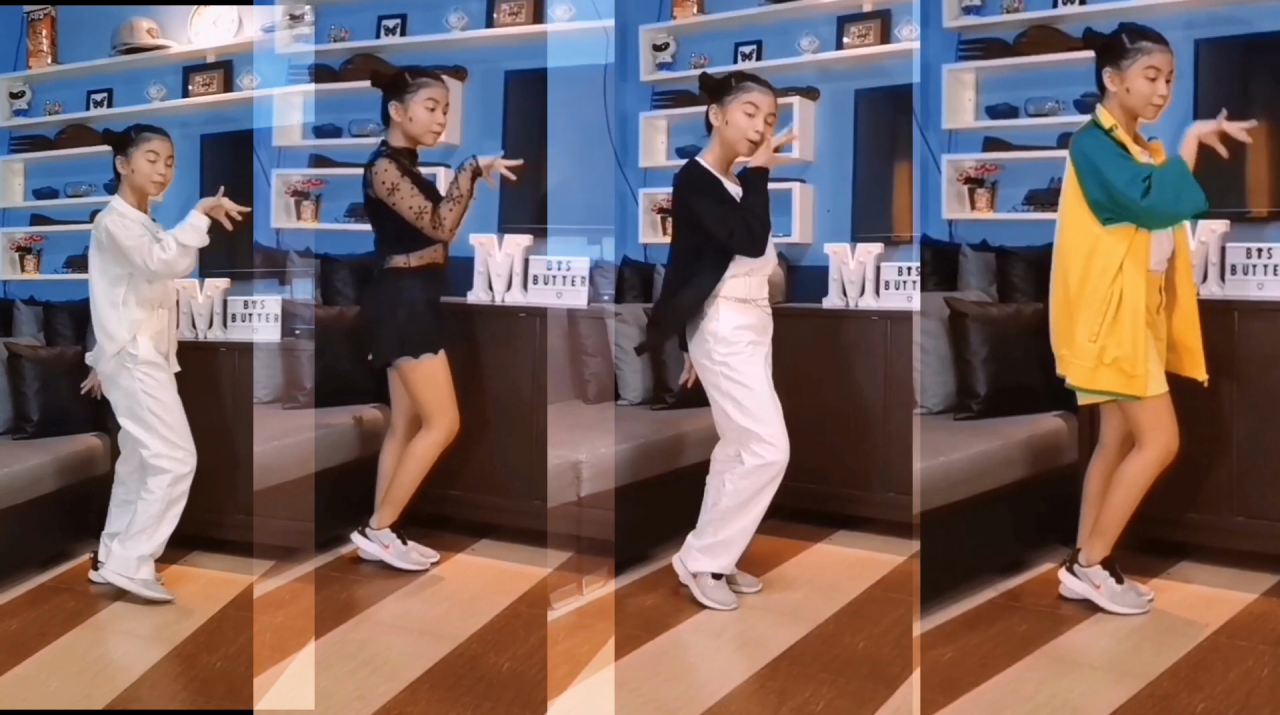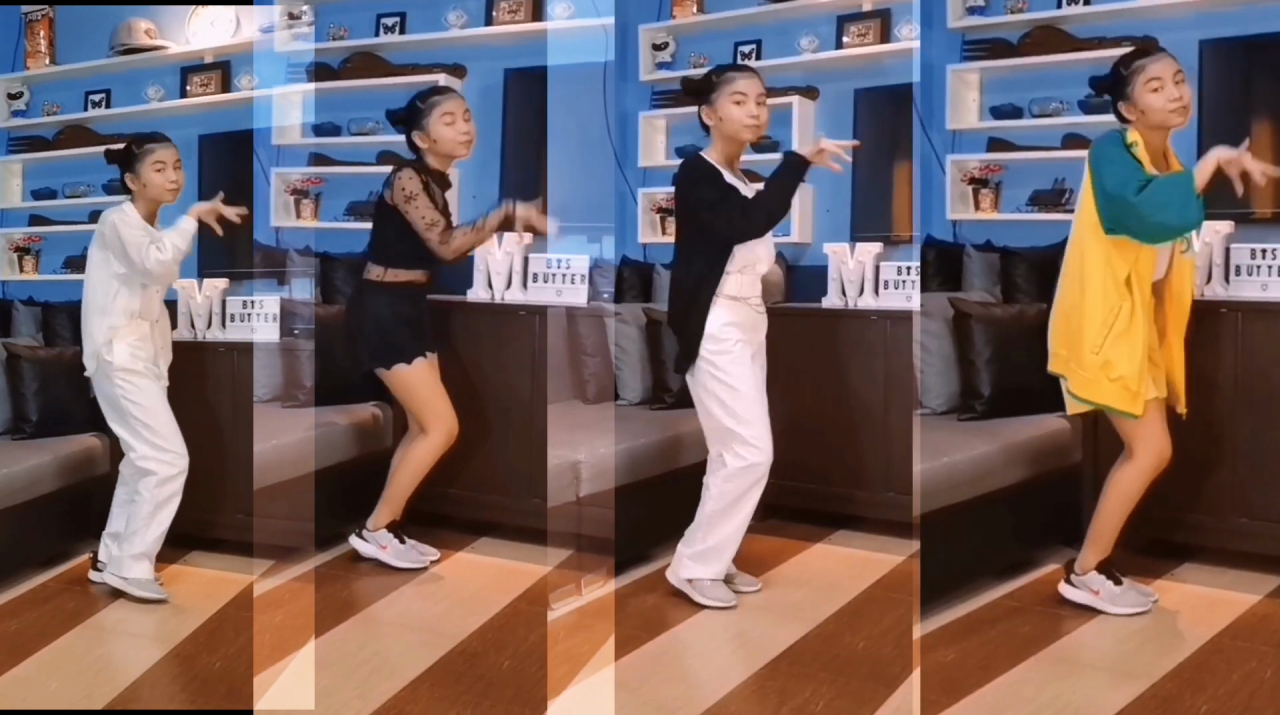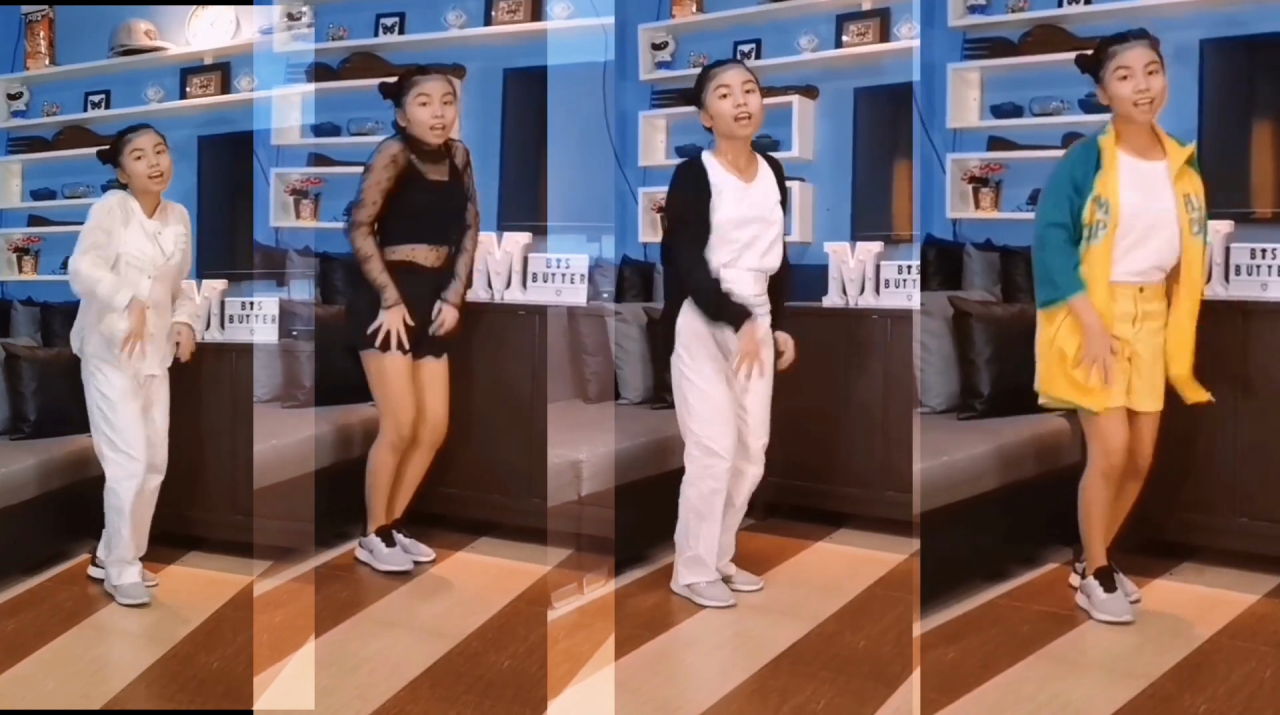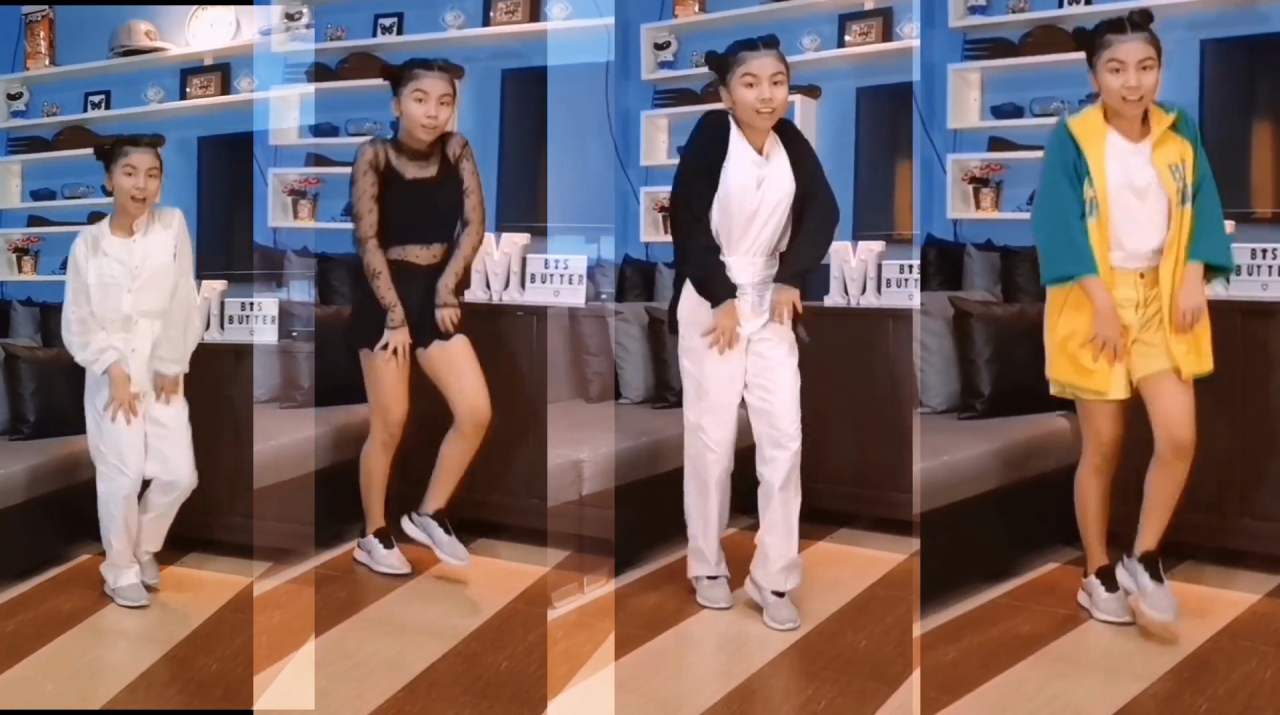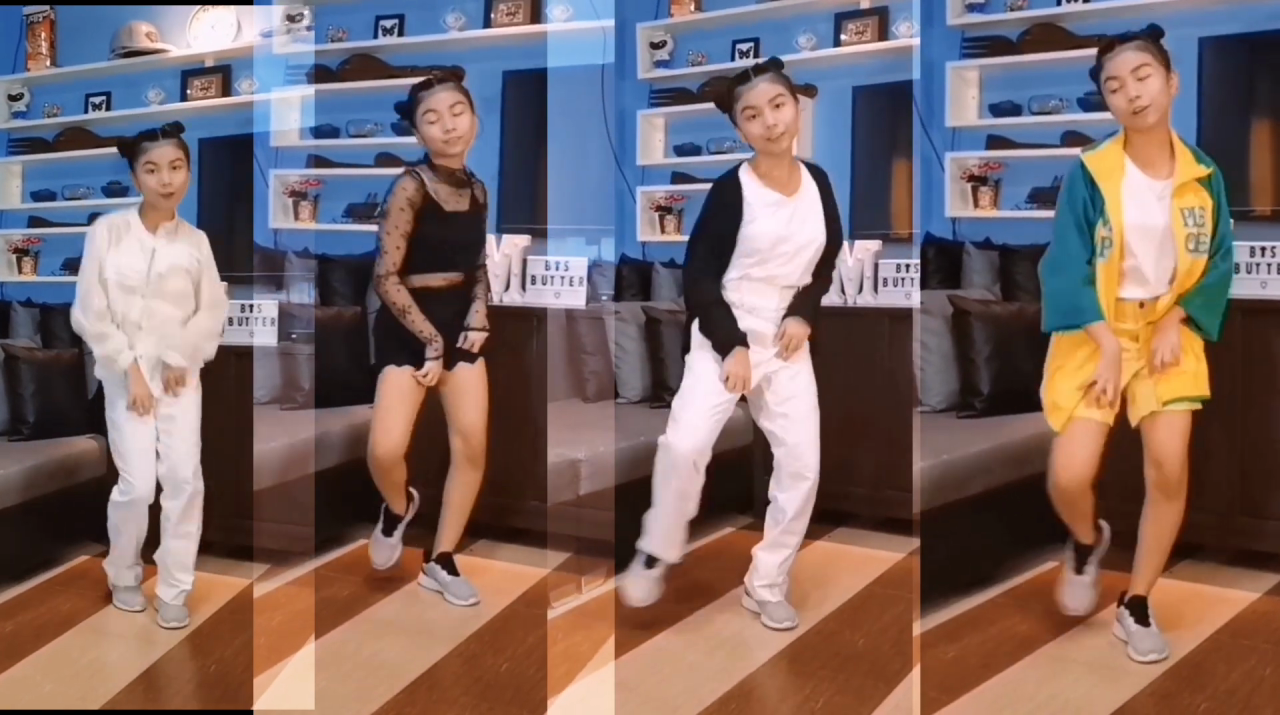
dt=0.3s
person 1, frame 1
left shoulder: (1143, 147)
right shoulder: (1093, 144)
right elbow: (1153, 204)
right wrist: (1194, 136)
left hip: (1137, 311)
right hip: (1109, 314)
left knee: (1119, 439)
right knee: (1159, 440)
left ankle: (1085, 563)
right ankle: (1089, 565)
person 1, frame 2
left shoulder: (1162, 157)
right shoulder: (1114, 155)
right elbow: (1155, 212)
right wrist: (1214, 161)
left hip: (1142, 321)
right hip: (1108, 325)
left knee: (1146, 450)
right knee: (1151, 451)
left ankle: (1096, 563)
right ankle: (1084, 574)
person 1, frame 3
left shoulder: (1181, 162)
right shoulder: (1087, 159)
left elbow: (1188, 253)
right elbow: (1052, 239)
left wrist: (1182, 330)
right wrist: (1090, 319)
left hip: (1150, 322)
right hip: (1092, 322)
left knee: (1139, 458)
right knee: (1109, 453)
left ankle: (1094, 559)
right ankle: (1094, 573)
person 1, frame 4
left shoulder: (1179, 131)
right shoulder: (1073, 139)
left elbow: (1203, 210)
right elbow: (1057, 225)
left wrist: (1195, 281)
right wrist: (1101, 300)
left hip: (1162, 302)
right hip: (1094, 307)
left knee: (1179, 436)
right knee: (1102, 447)
left ankle: (1146, 557)
right ankle: (1097, 574)
person 1, frame 5
left shoulder: (1199, 175)
right shoulder: (1091, 173)
left elbow: (1216, 260)
right elbow: (1066, 266)
left wrist: (1178, 322)
right wrist: (1106, 344)
left hip: (1166, 335)
right hip: (1097, 334)
left knee: (1169, 472)
right knee: (1068, 477)
left ankle: (1136, 604)
right ankle: (1087, 540)
person 2, frame 1
left shoulder: (731, 180)
right shoulder: (695, 181)
right elbow: (746, 242)
right wrist: (757, 173)
left hip: (750, 326)
right hip: (725, 332)
left knee: (739, 448)
right knee: (767, 450)
left ankle: (715, 560)
right ankle: (701, 559)
person 2, frame 2
left shoulder: (735, 175)
right shoulder: (697, 174)
right elbow: (753, 221)
right wrist: (801, 160)
left hip: (746, 324)
right hip: (717, 330)
left knee: (740, 450)
right knee: (748, 451)
left ankle: (714, 560)
right ankle: (694, 565)
person 2, frame 3
left shoulder: (772, 174)
right shoulder: (694, 174)
right elbow: (686, 263)
left wrist: (779, 322)
right wrist: (738, 321)
left hip: (756, 327)
right hip: (705, 328)
left knee: (749, 453)
right knee: (712, 454)
left ankle: (717, 556)
right ankle: (693, 570)
person 2, frame 4
left shoulder: (791, 142)
right shoulder: (711, 134)
left elbow: (822, 215)
right elbow: (688, 226)
left wrist: (790, 278)
right wrist: (721, 299)
left hip: (768, 309)
right hip: (709, 306)
left knee: (782, 438)
right knee: (710, 441)
left ankle: (774, 576)
right ankle: (706, 564)
person 2, frame 5
left shoulder: (816, 181)
right shoulder: (732, 189)
left elbow: (824, 259)
right elbow: (698, 274)
left wrist: (801, 316)
right wrist: (731, 346)
left hip: (787, 340)
right hip: (722, 337)
left knee: (800, 463)
right knee: (684, 446)
left ankle: (766, 585)
right ankle: (659, 549)
person 3, frame 1
left shoulder: (404, 163)
right shoulder: (385, 168)
right elbow: (439, 226)
right wrist: (473, 168)
left hip: (410, 300)
right hip: (404, 300)
left knee: (406, 424)
right knee: (442, 423)
left ankle: (381, 531)
right ankle: (378, 529)
person 3, frame 2
left shoulder: (435, 181)
right shoulder: (407, 179)
right elbow: (448, 245)
right wrist: (510, 213)
left hip: (407, 311)
right hip: (384, 312)
left knee: (423, 429)
right knee: (441, 428)
left ankle: (392, 530)
right ankle: (376, 530)
person 3, frame 3
left shoulder: (458, 156)
right shoulder: (392, 154)
left elbow: (469, 228)
right elbow: (359, 227)
left wrist: (454, 296)
right wrist: (390, 297)
left hip: (428, 304)
right hip: (387, 303)
left knee: (433, 429)
right knee: (399, 428)
left ankle: (393, 525)
right ankle: (373, 535)
person 3, frame 4
left shoulder: (456, 148)
right shoulder: (373, 156)
left elbow: (474, 226)
right elbow: (367, 239)
left wrist: (447, 285)
right wrist: (395, 312)
left hip: (435, 299)
right hip: (385, 300)
left knee: (476, 412)
right knee: (388, 425)
left ankle: (430, 514)
right ankle: (374, 537)
person 3, frame 5
left shoulder: (475, 188)
right shoulder: (411, 186)
right elbow: (386, 277)
left wrist: (478, 313)
right wrist: (430, 342)
left hip: (458, 322)
right hip: (406, 324)
left knee: (471, 446)
right knee: (386, 450)
left ankle: (440, 560)
right ankle: (398, 507)
person 4, frame 1
left shoulder: (142, 221)
right shoulder: (114, 221)
right elbow: (162, 261)
left wrist: (100, 361)
right wrist: (202, 212)
left hip: (146, 356)
right hip: (133, 358)
left knee: (140, 460)
right knee: (175, 460)
left ankle: (111, 558)
right ankle: (130, 564)
person 4, frame 2
left shoulder: (151, 227)
right shoulder: (117, 222)
right elbow: (157, 262)
right wrist: (193, 217)
left hip: (146, 361)
right hip: (120, 362)
left knee: (146, 463)
right knee: (169, 461)
left ankle: (111, 559)
right ankle: (129, 566)
person 4, frame 3
left shoulder: (179, 217)
right shoulder: (111, 208)
right elbow: (82, 270)
left wrist: (184, 320)
right wrist: (129, 302)
left hip: (153, 357)
right hip: (108, 355)
left knee: (153, 463)
right knee: (129, 463)
left ankle: (112, 557)
right ankle: (121, 570)
person 4, frame 4
left shoulder: (173, 225)
right shoulder: (87, 243)
left elbow: (184, 301)
right elbow: (78, 320)
left wrist: (173, 366)
right wrist: (112, 367)
left hip: (163, 372)
right hip: (111, 374)
left knee: (179, 475)
right knee: (121, 476)
left ankle: (139, 549)
right ankle: (121, 573)
person 4, frame 5
left shoulder: (194, 242)
right shoulder: (108, 230)
left elbow: (213, 311)
right elbow: (88, 313)
left wrist: (182, 361)
right wrist: (129, 369)
left hip: (178, 373)
right hip: (125, 372)
left knee: (183, 479)
right knee: (136, 483)
left ankle: (174, 591)
right ankle: (123, 574)
